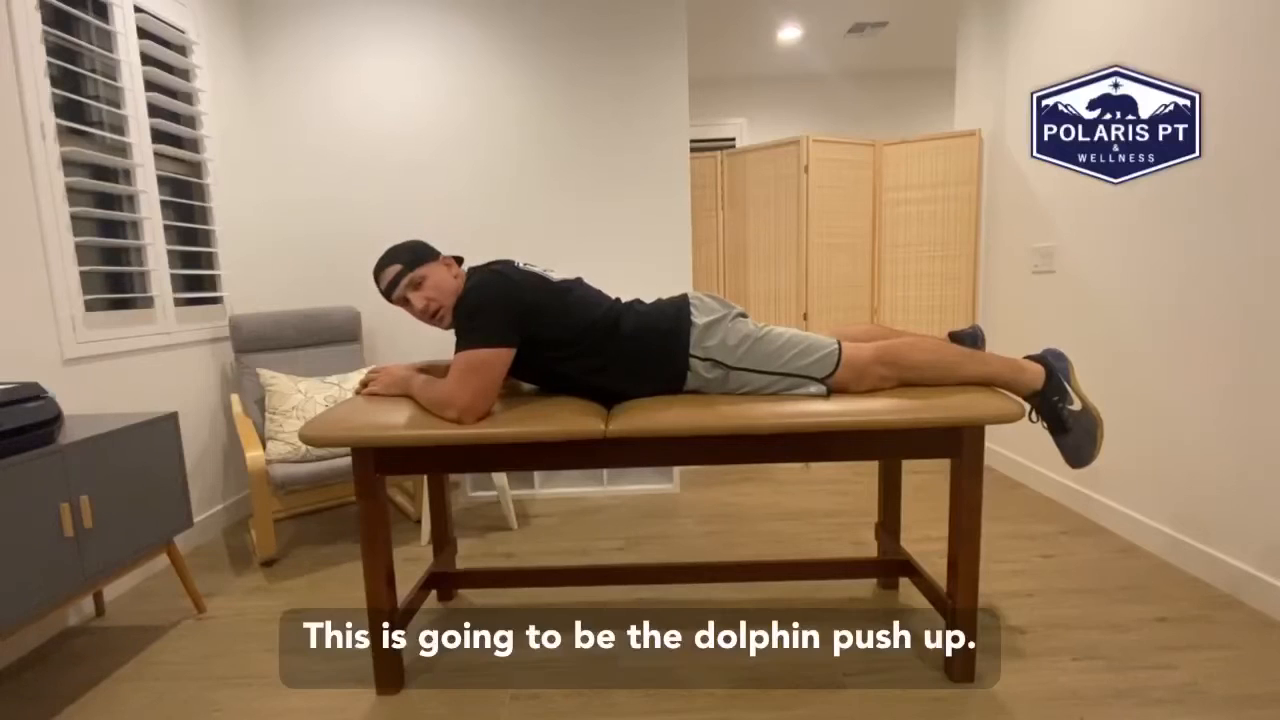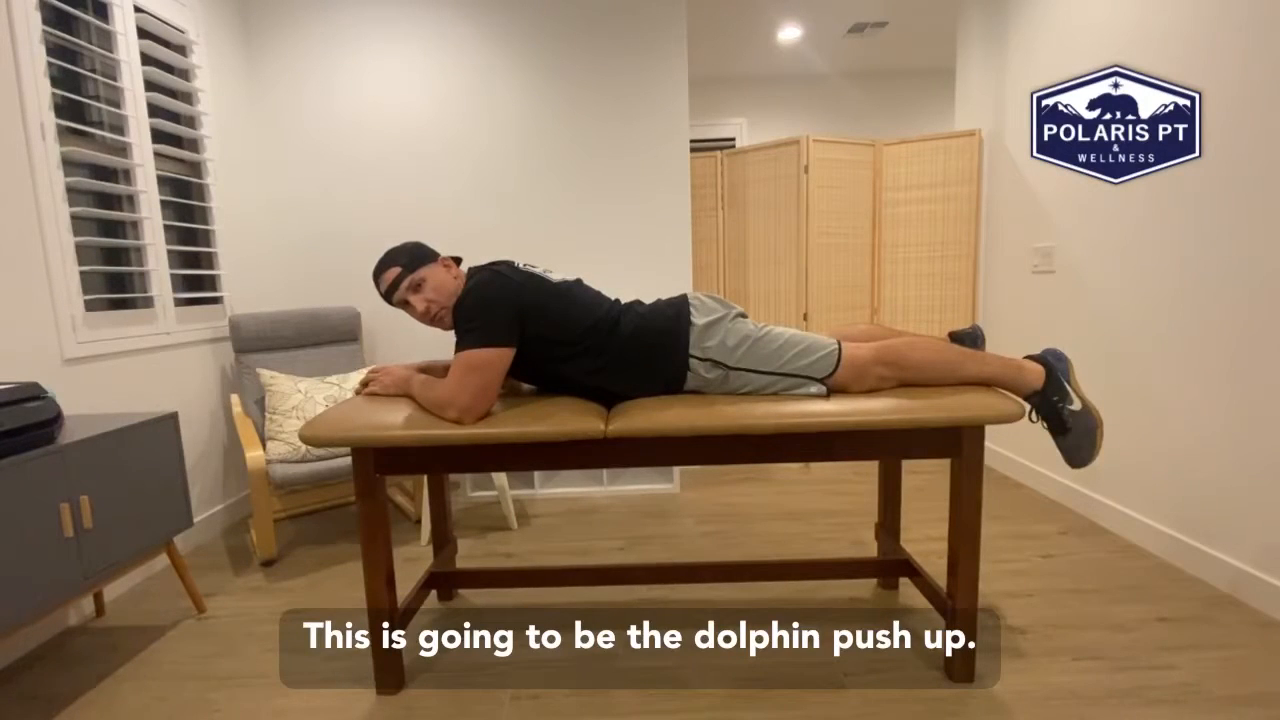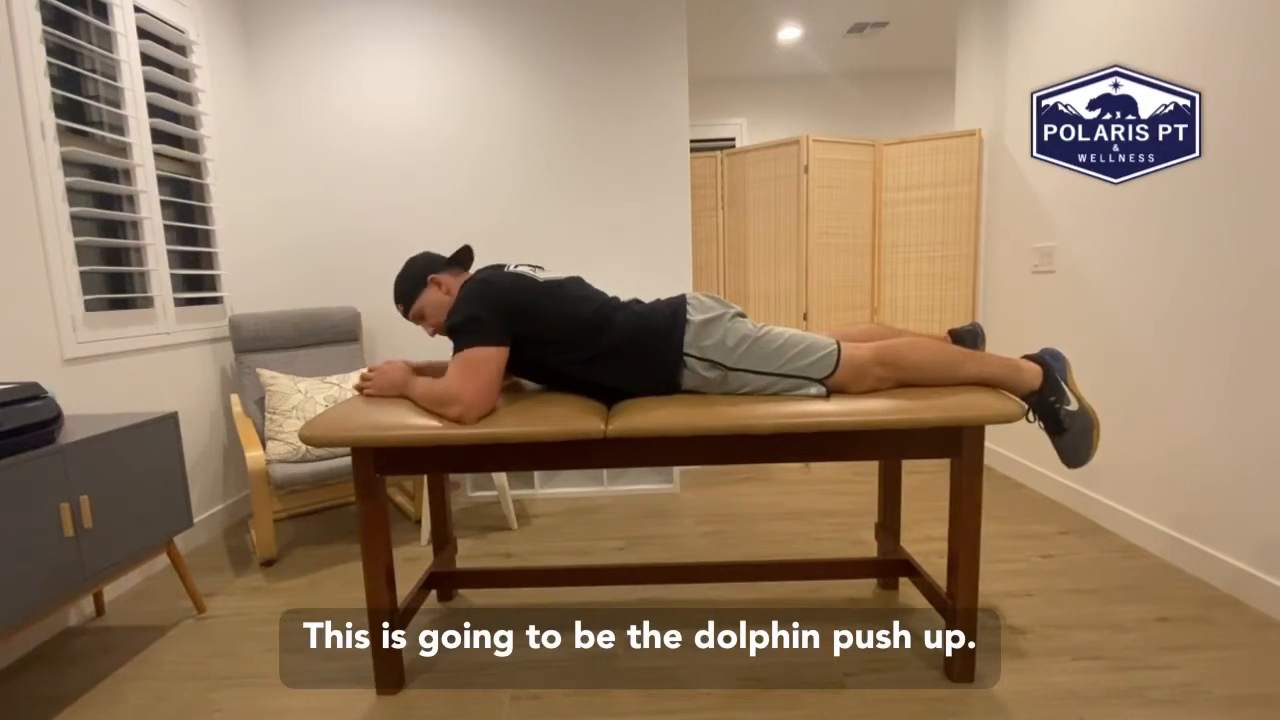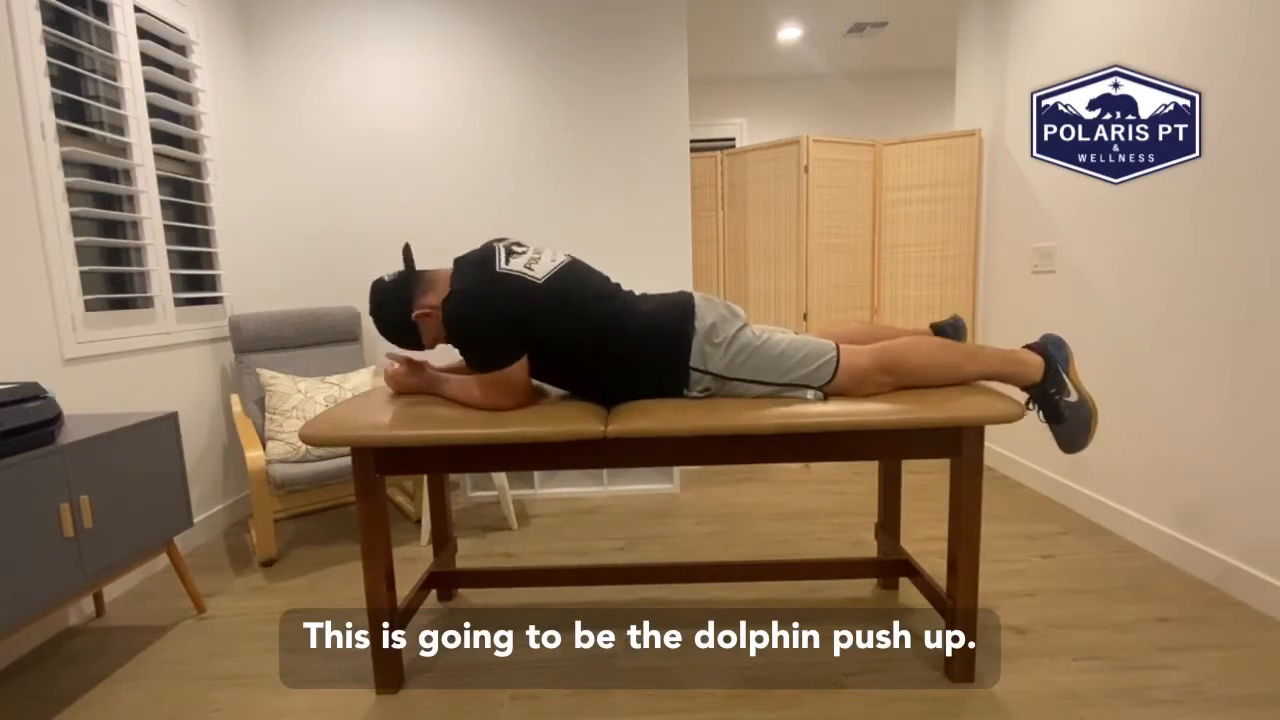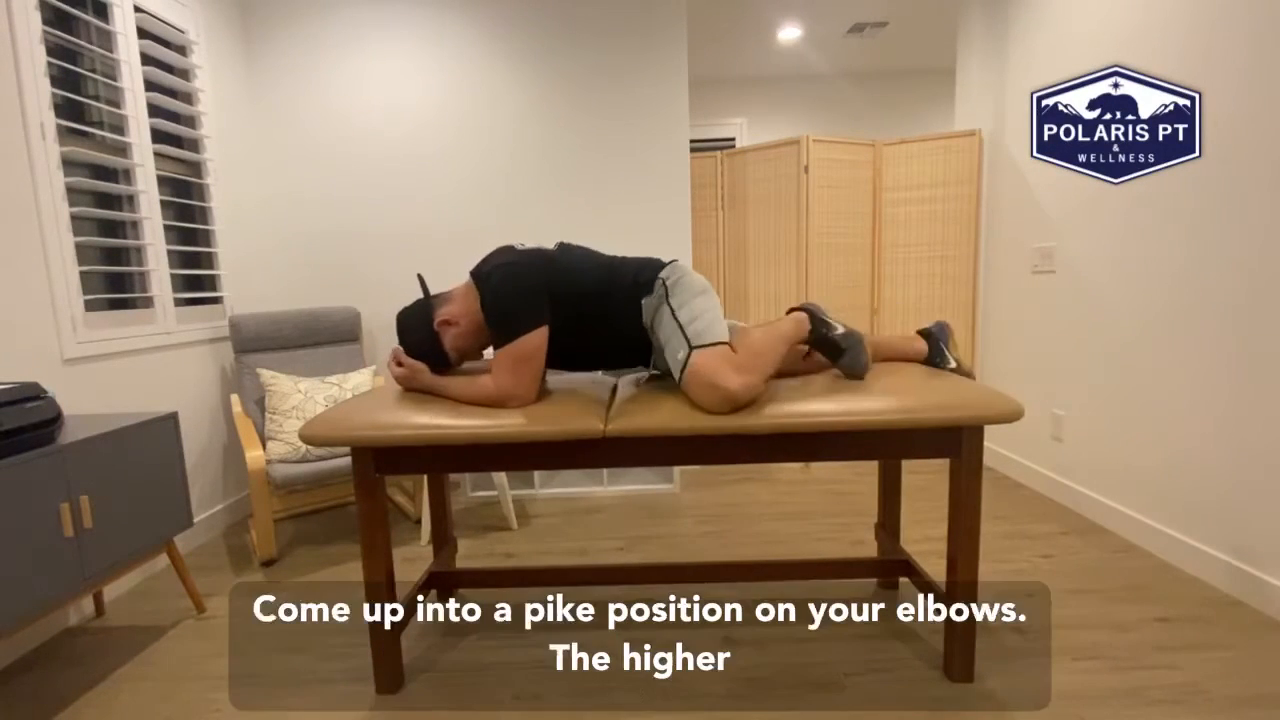
dt=1s
person 1, frame 1
left shoulder: (486, 293)
right shoulder: (497, 293)
left elbow: (468, 403)
right elbow: (490, 366)
left wrist: (410, 384)
right wrist: (421, 366)
left hip: (695, 343)
right hip: (682, 336)
left knee: (863, 367)
right knee: (836, 341)
left ankle: (1035, 373)
right ankle: (953, 341)
person 1, frame 2
left shoulder: (486, 292)
right shoulder: (497, 295)
left elbow: (467, 403)
right elbow: (490, 369)
left wrist: (409, 380)
right wrist: (421, 368)
left hip: (694, 344)
right hip: (681, 337)
left knee: (864, 367)
right knee: (835, 344)
left ankle: (1034, 373)
right ankle: (955, 340)
person 1, frame 3
left shoulder: (477, 298)
right shoulder: (507, 285)
left elbow: (468, 403)
right elbow: (493, 367)
left wrist: (405, 386)
right wrist: (422, 367)
left hip: (691, 348)
right hip: (683, 328)
left knee: (863, 367)
right knee: (833, 342)
left ankle: (1032, 374)
right ankle: (953, 340)
person 1, frame 4
left shoulder: (469, 303)
right shoulder: (487, 258)
left elbow: (510, 395)
left wrist: (428, 381)
right wrist: (450, 369)
left hip: (696, 359)
right hip: (685, 319)
left knee: (865, 369)
right knee: (826, 342)
left ankle: (1035, 364)
right ankle: (933, 335)
person 1, frame 5
left shoulder: (506, 284)
right shoulder: (496, 287)
left elbow: (516, 390)
right elbow: (526, 373)
left wrist: (430, 382)
right wrist: (439, 374)
left hip: (666, 294)
right hip: (657, 335)
left knee: (725, 387)
right knee: (800, 359)
left ankle: (799, 322)
right ankle: (924, 343)
